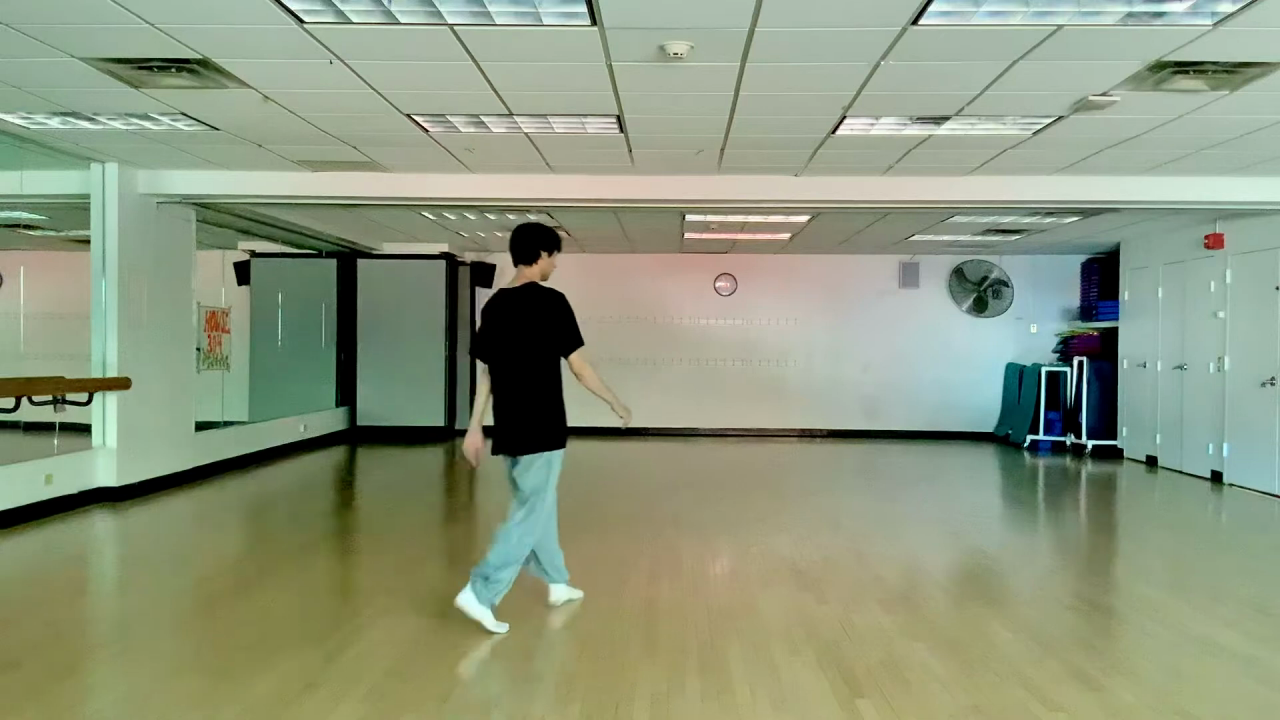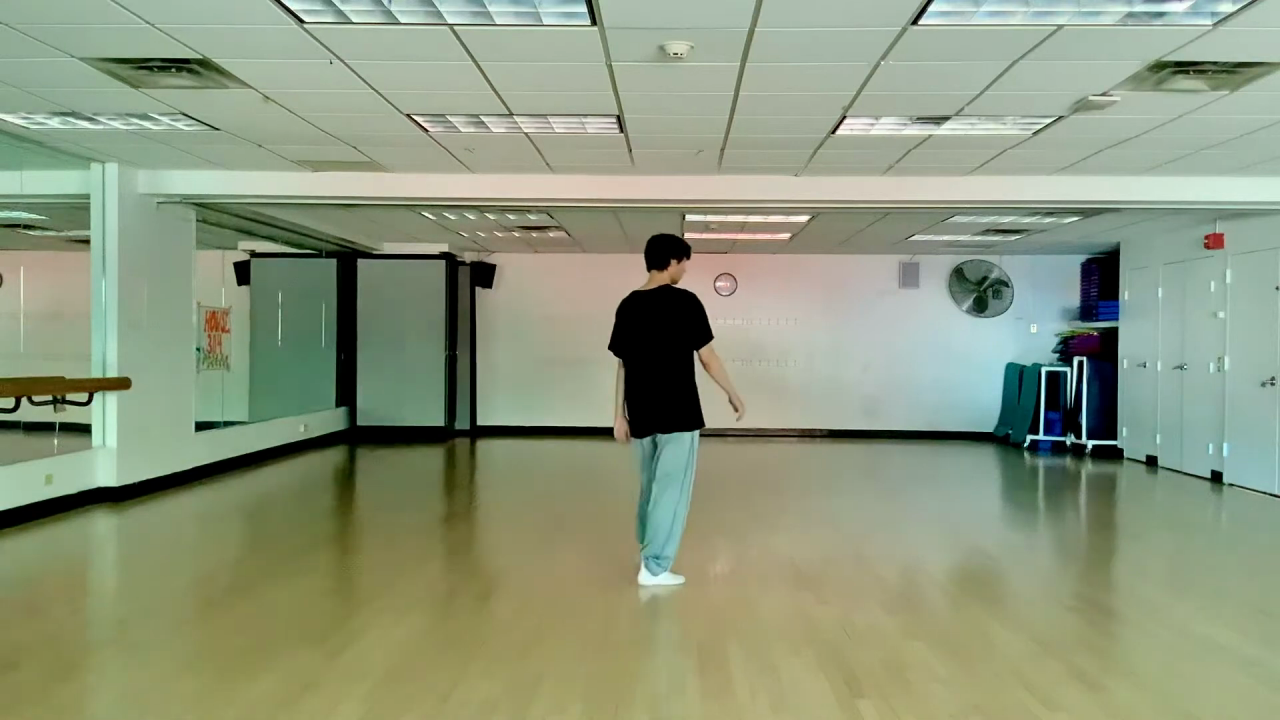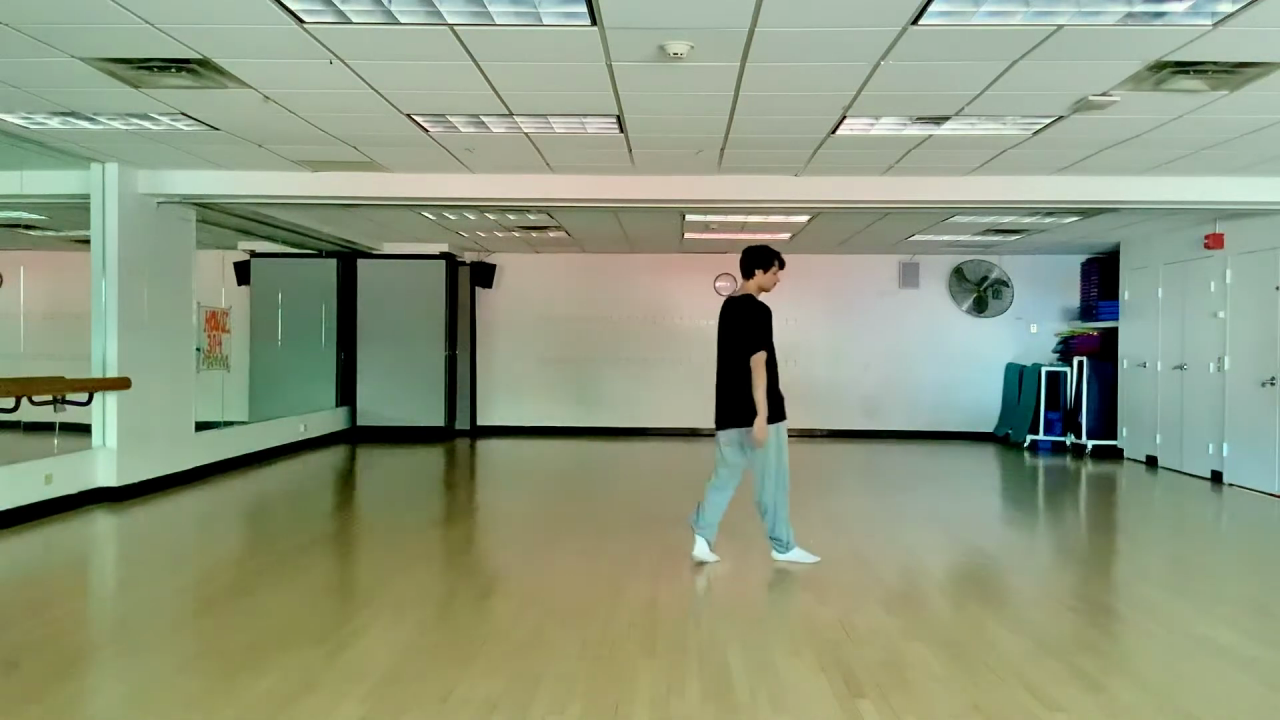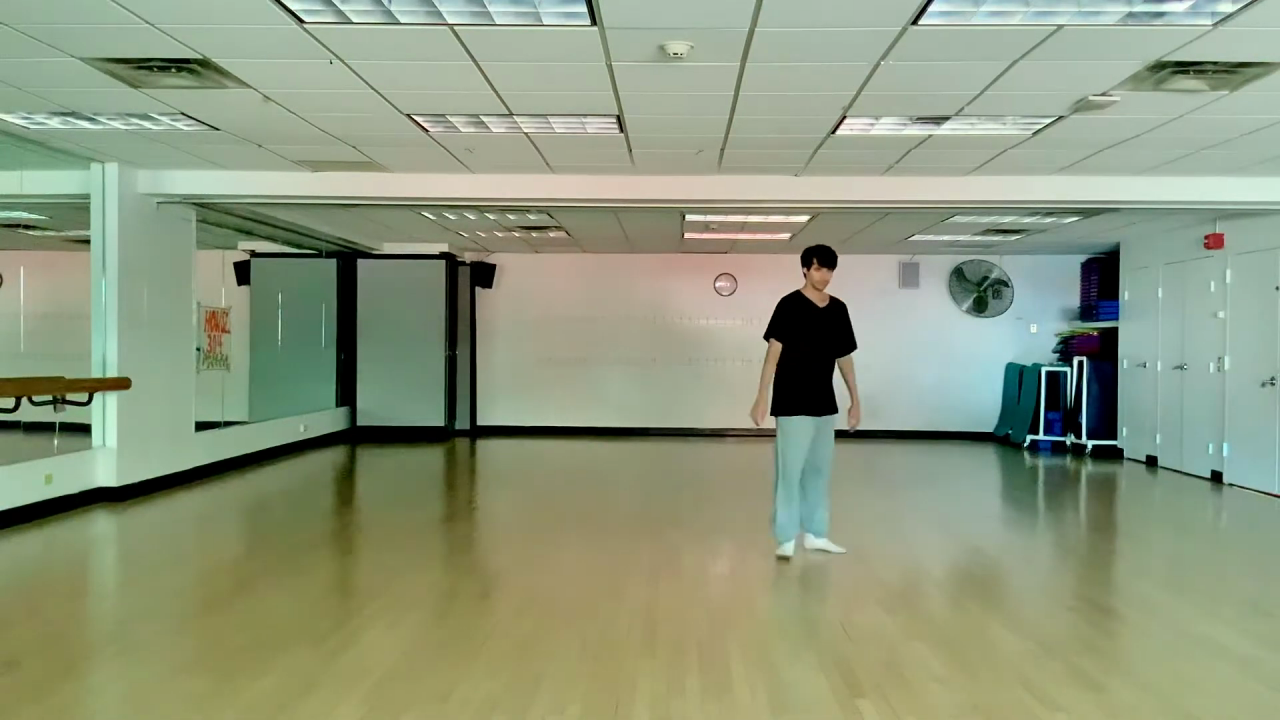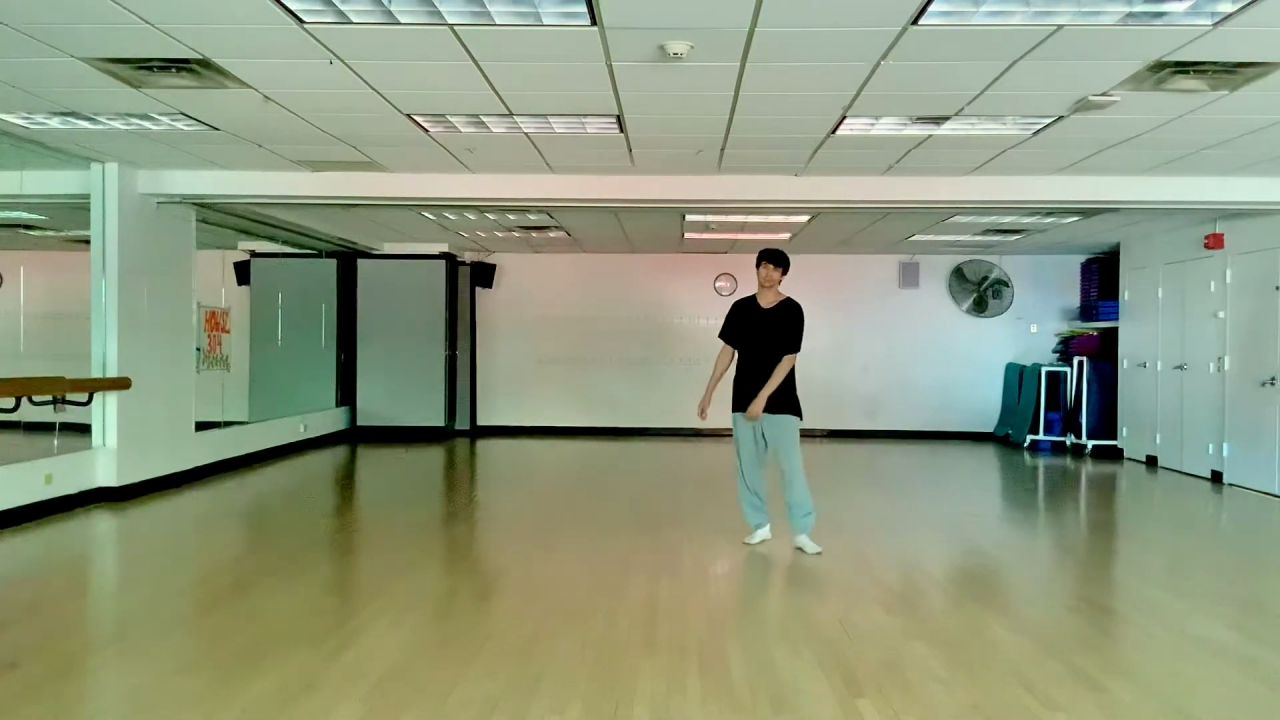
dt=1s
person 1, frame 1
left shoulder: (494, 305)
right shoulder: (550, 302)
left elbow: (485, 372)
right elbow: (578, 365)
left wrist: (475, 427)
right wrist: (615, 403)
left hip: (509, 427)
right hip: (541, 427)
left knee: (539, 506)
right knee: (530, 513)
left ankle: (557, 582)
right ankle: (479, 593)
person 1, frame 2
left shoulder: (627, 306)
right shoulder: (685, 302)
left elbow: (622, 364)
right elbow: (708, 357)
left wrist: (619, 413)
right wrist: (733, 395)
left hip: (641, 414)
right hip: (678, 413)
left knee: (652, 484)
right knee: (670, 489)
left ankle: (651, 547)
right ankle: (655, 568)
person 1, frame 3
left shoulder: (728, 306)
right shoulder: (758, 310)
right elbow: (758, 364)
right wrist: (762, 414)
left hip: (729, 411)
right hip: (757, 411)
left knee: (724, 476)
right knee: (773, 480)
left ankle: (702, 539)
right ankle: (783, 547)
person 1, frame 4
left shoulder: (839, 309)
right shoulder: (790, 305)
left elbow: (845, 358)
right elbow: (773, 352)
left wrist: (855, 400)
right wrist: (762, 397)
left hip: (825, 406)
right hip: (793, 406)
left knee: (819, 471)
right knee: (790, 470)
left ankle: (814, 533)
right ankle: (785, 536)
person 1, frame 5
left shoulder: (792, 310)
right shoulder: (740, 308)
left elbow: (788, 359)
right elbow: (728, 351)
left wrist: (763, 397)
right wrist: (709, 391)
left hip: (780, 402)
right hip: (743, 401)
left knee: (792, 466)
right knee: (749, 466)
left ankle: (801, 531)
right ankle: (760, 525)
